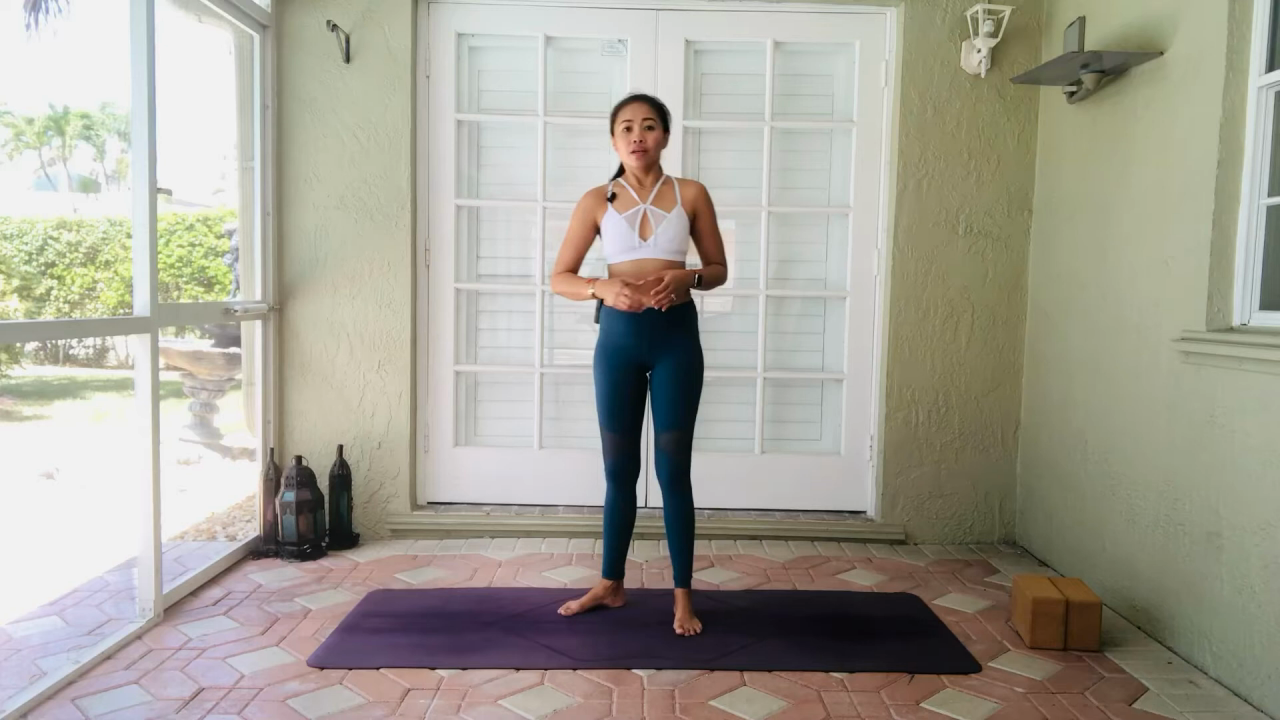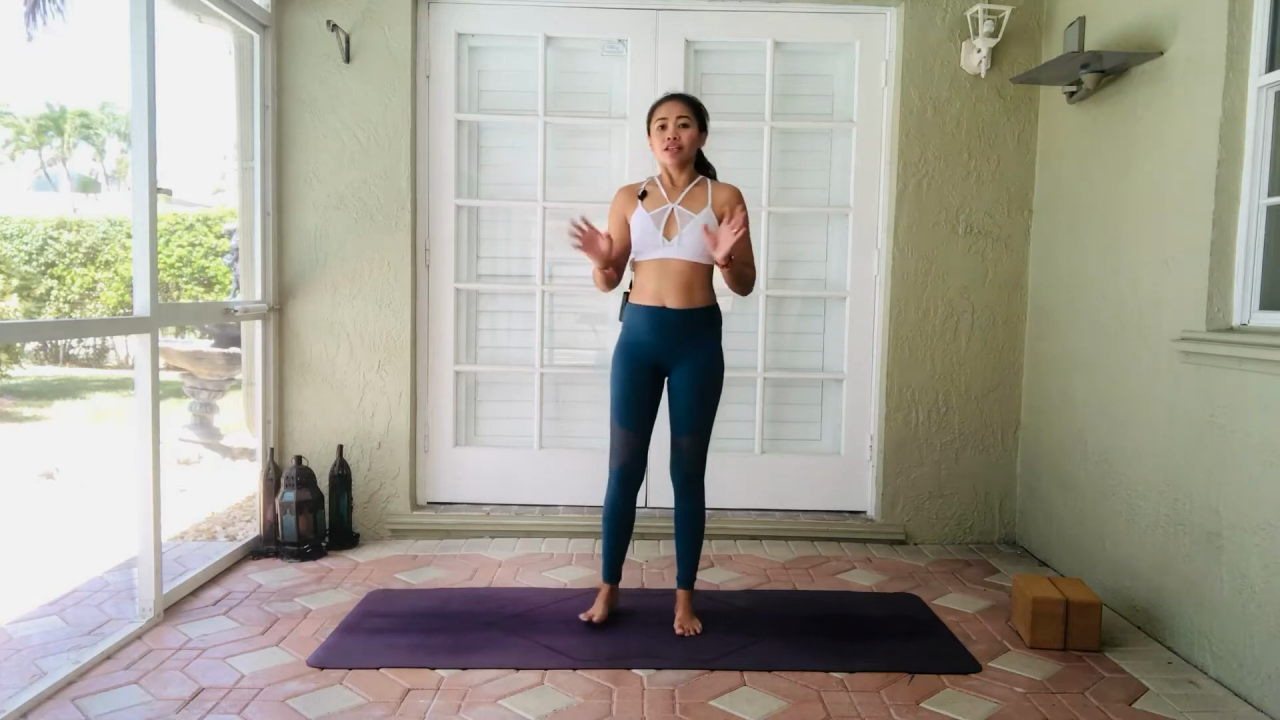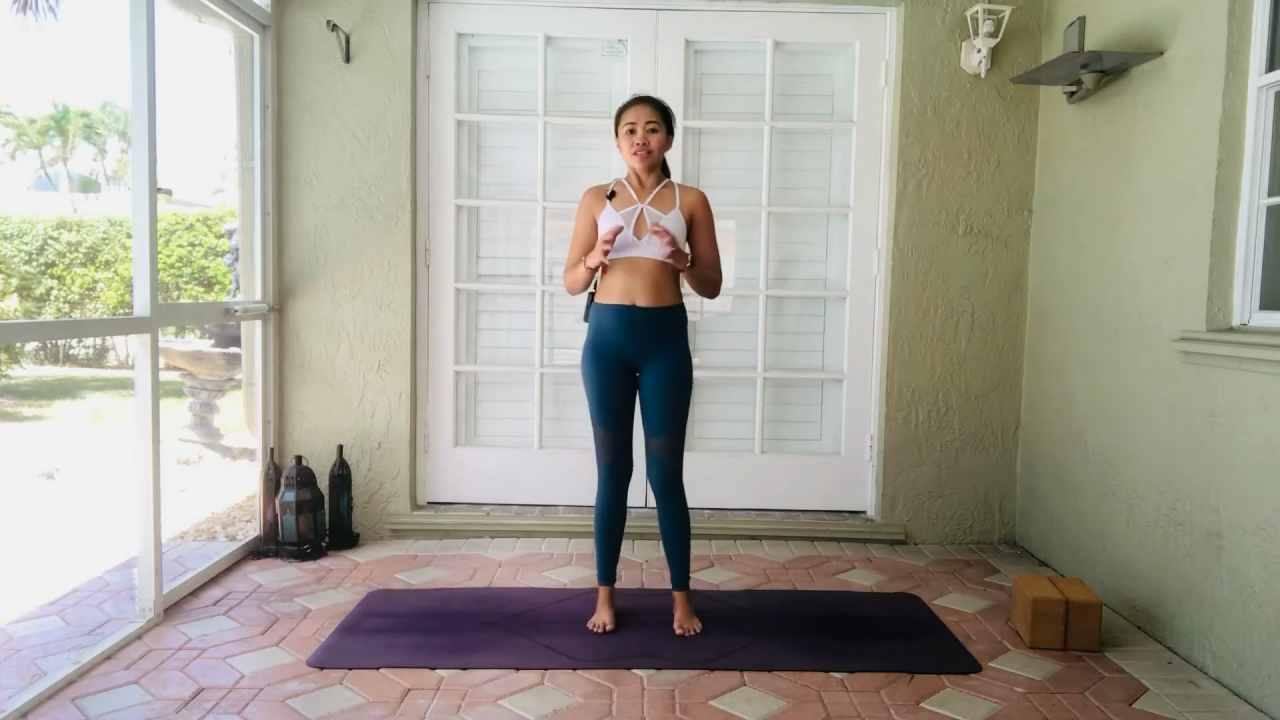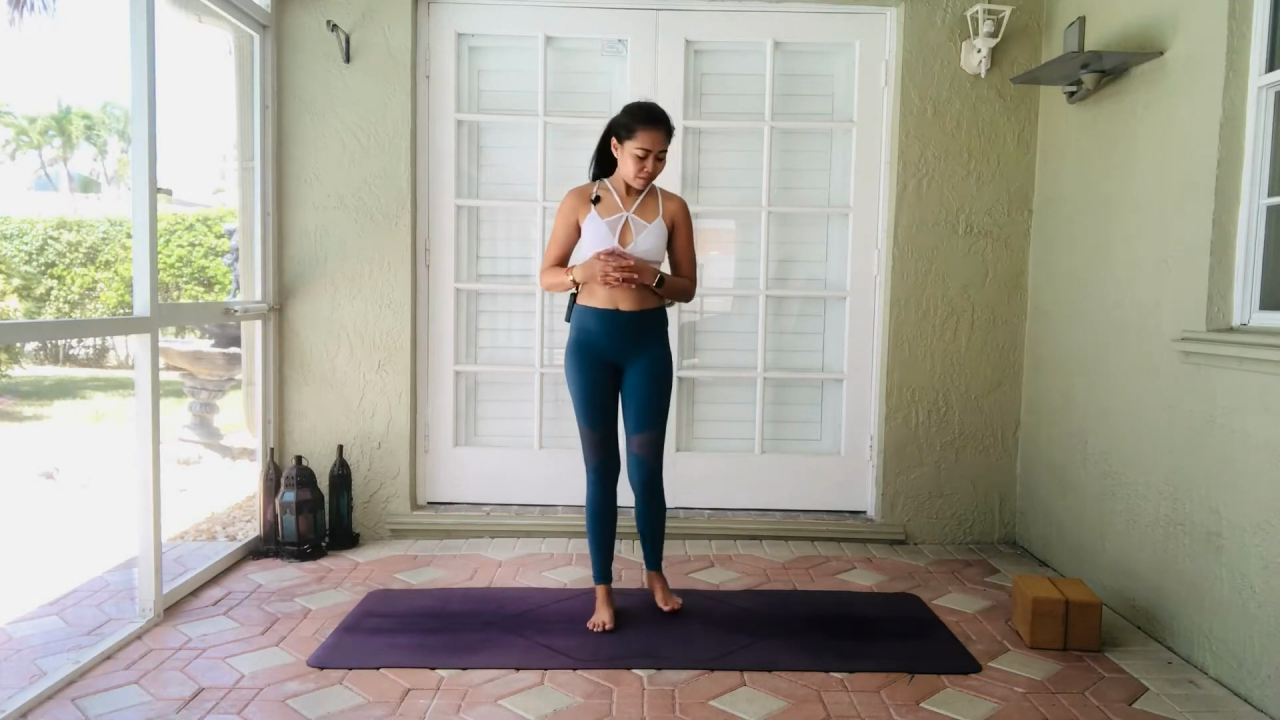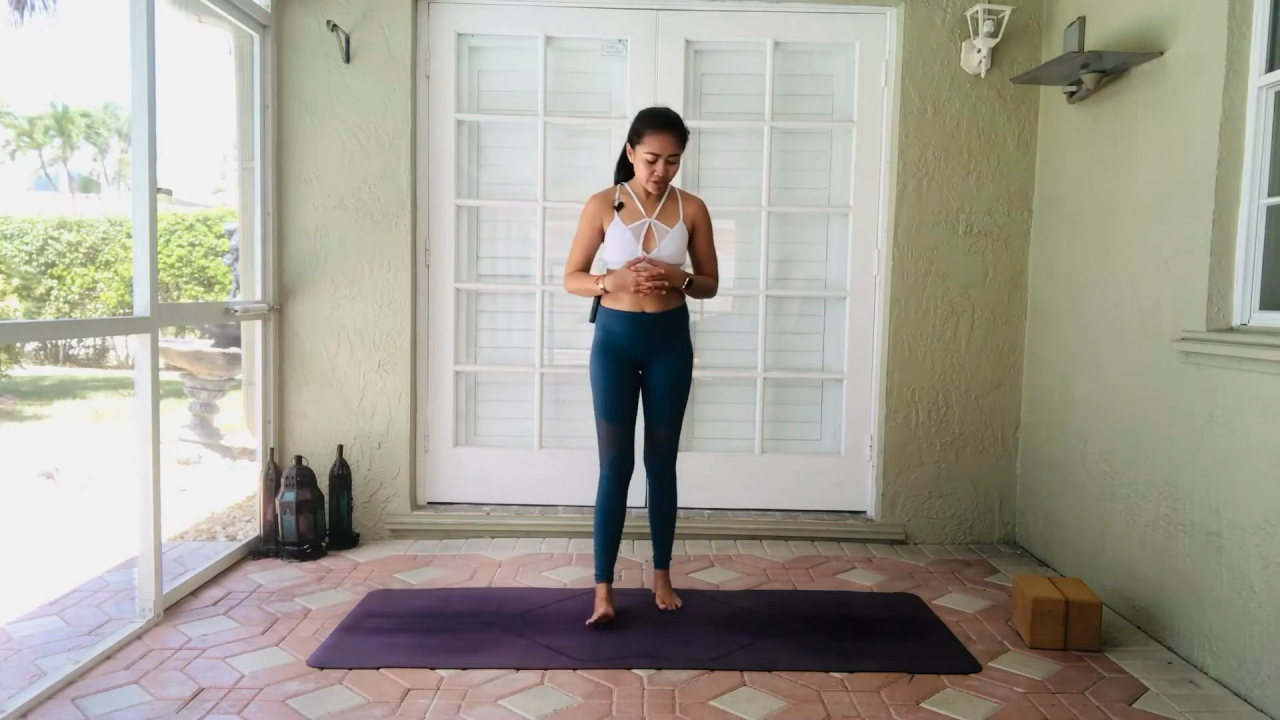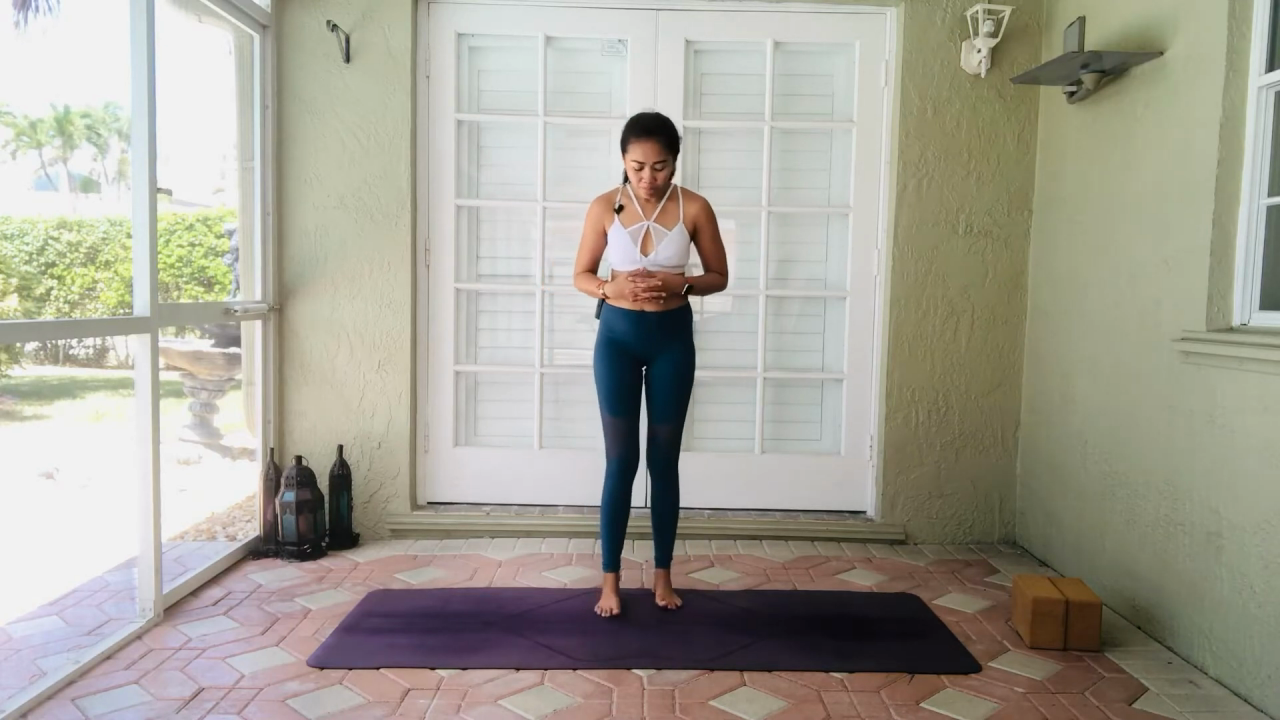
dt=0.5s
person 1, frame 1
left shoulder: (691, 194)
right shoulder: (596, 201)
left elbow: (719, 270)
right elbow: (560, 278)
left wrist: (684, 278)
right wrist: (603, 289)
left hip: (676, 337)
right hip: (618, 337)
left knee: (673, 470)
right knee: (618, 470)
left ankle: (682, 595)
right ankle: (610, 584)
person 1, frame 2
left shoulder: (725, 198)
right shoulder: (628, 198)
left elbow: (745, 284)
right elbow: (604, 282)
left wrist: (726, 258)
right wrist: (602, 259)
left hip: (698, 338)
right hip: (639, 335)
left knee: (688, 473)
right knee: (624, 468)
left ankle: (683, 596)
right ankle: (608, 587)
person 1, frame 3
left shoulder: (691, 201)
right shoulder: (596, 199)
left elbow: (712, 285)
right elbow: (570, 282)
left wrist: (680, 257)
right wrist: (596, 259)
left hip: (666, 338)
right hip: (607, 336)
left knee: (665, 473)
right knee: (613, 470)
left ankle: (681, 596)
right ankle: (605, 593)
person 1, frame 4
left shoulder: (672, 208)
right shoulder: (579, 200)
left elbow: (687, 287)
right elbow: (547, 274)
left wrist: (650, 276)
right wrist: (582, 272)
left hip: (647, 340)
right hip: (590, 338)
left knee: (646, 470)
right knee: (601, 469)
left ankle: (655, 573)
right ankle: (603, 592)
person 1, frame 5
left shoulder: (692, 209)
right shoulder: (602, 205)
left elbow: (710, 283)
right elbow: (571, 277)
left wrist: (679, 279)
right wrist: (612, 281)
left hip: (670, 340)
right hip: (615, 338)
left knee: (661, 462)
right knee: (615, 465)
left ankle: (661, 576)
right ankle: (603, 589)
person 1, frame 6
left shoulder: (694, 208)
right shoulder: (604, 207)
left elbow: (719, 276)
right elbow: (581, 275)
left wrist: (679, 284)
right wrist: (612, 288)
left hip: (672, 337)
right hip: (618, 335)
left knee: (663, 460)
right knee: (621, 460)
left ankle: (662, 573)
right ankle: (610, 579)
